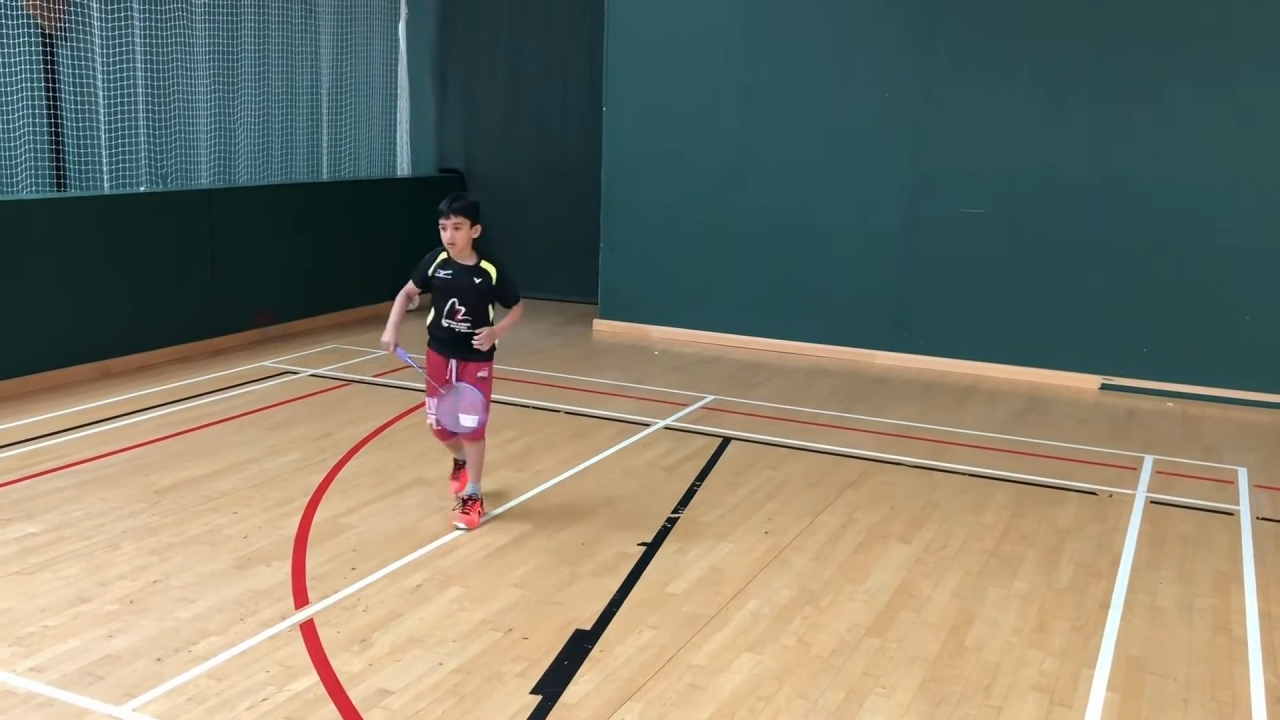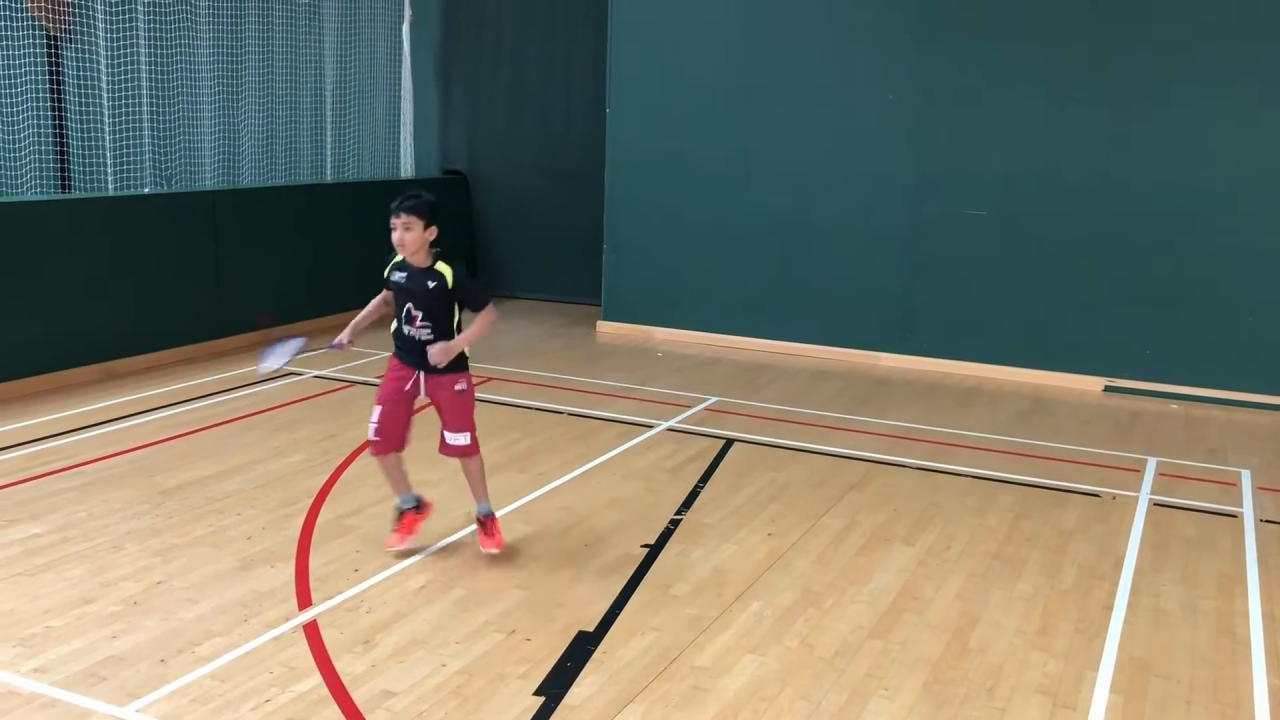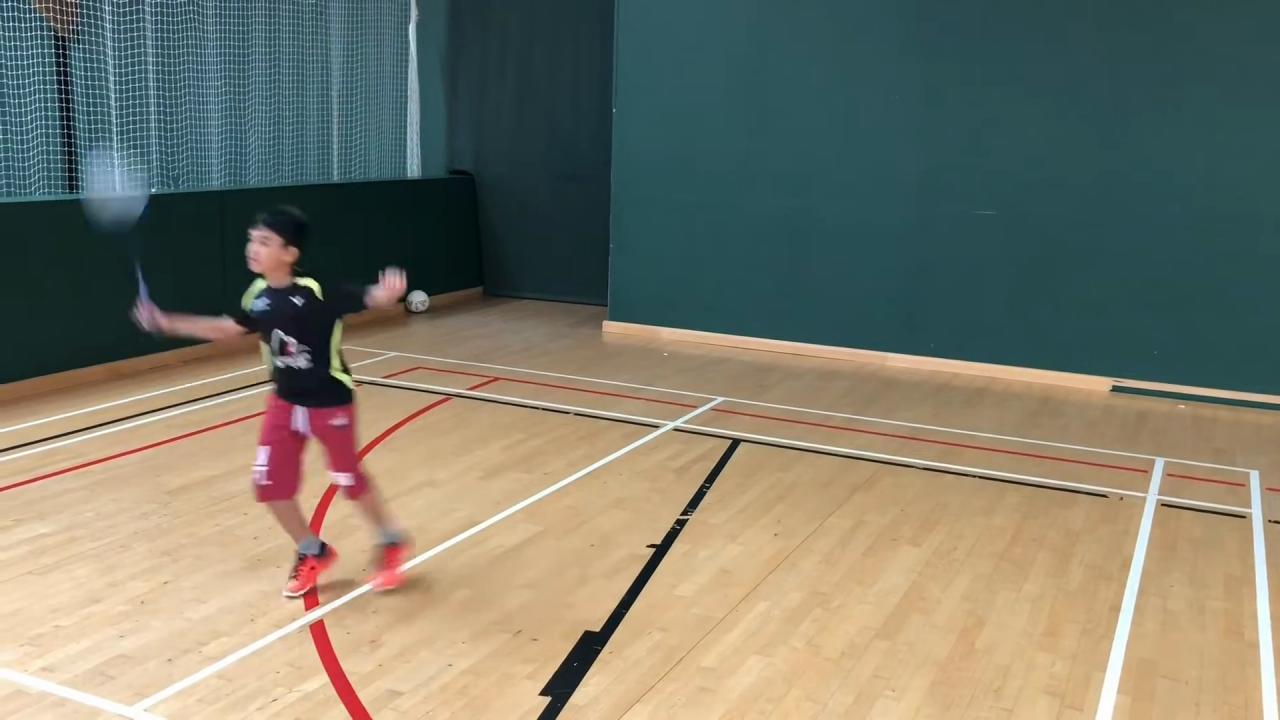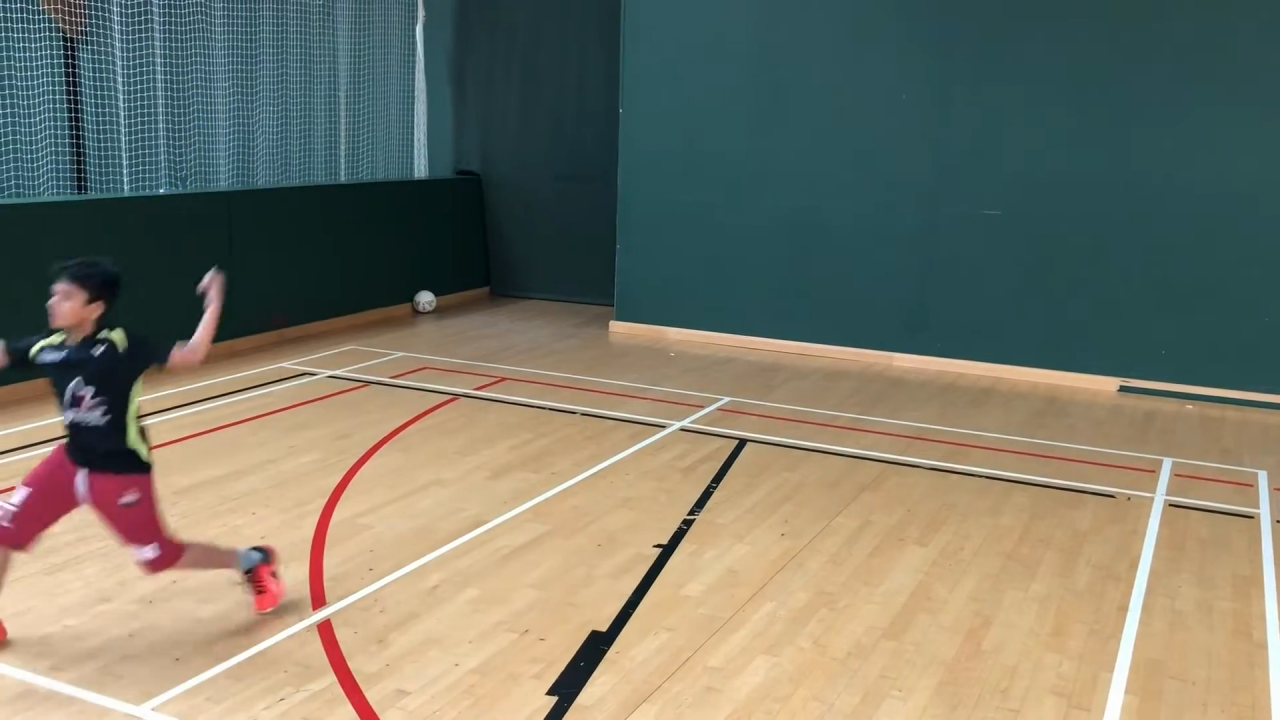
dt=0.4s
person 1, frame 1
left shoulder: (490, 271)
right shoulder: (434, 262)
left elbow: (516, 307)
right elbow: (407, 293)
left wrist: (496, 332)
right wrist: (391, 328)
left hip: (476, 358)
right hip: (439, 354)
left knee: (472, 426)
right knee: (441, 425)
left ankle: (472, 496)
right ankle: (460, 460)
person 1, frame 2
left shoulder: (449, 274)
right shoulder: (395, 266)
left elbow: (488, 313)
left wrist: (455, 345)
right wrist: (353, 327)
left hip: (447, 370)
right hip: (403, 364)
left knee: (462, 444)
right knee: (381, 440)
left ankle: (485, 516)
right ankle: (410, 506)
person 1, frame 3
left shoulder: (319, 291)
right shoulder: (258, 293)
left elbow: (371, 298)
right elbow: (230, 328)
left wrist: (390, 292)
right wrist: (168, 322)
left hip: (329, 401)
right hip: (285, 401)
left knee: (349, 479)
right knee: (271, 486)
left ankle: (391, 542)
right ankle: (312, 552)
person 1, frame 4
left shoulder: (121, 344)
right shoulder: (46, 347)
left elbow: (190, 356)
left wrist: (213, 306)
left hip: (121, 469)
right hip: (72, 460)
left knee: (158, 556)
left ankle: (254, 562)
